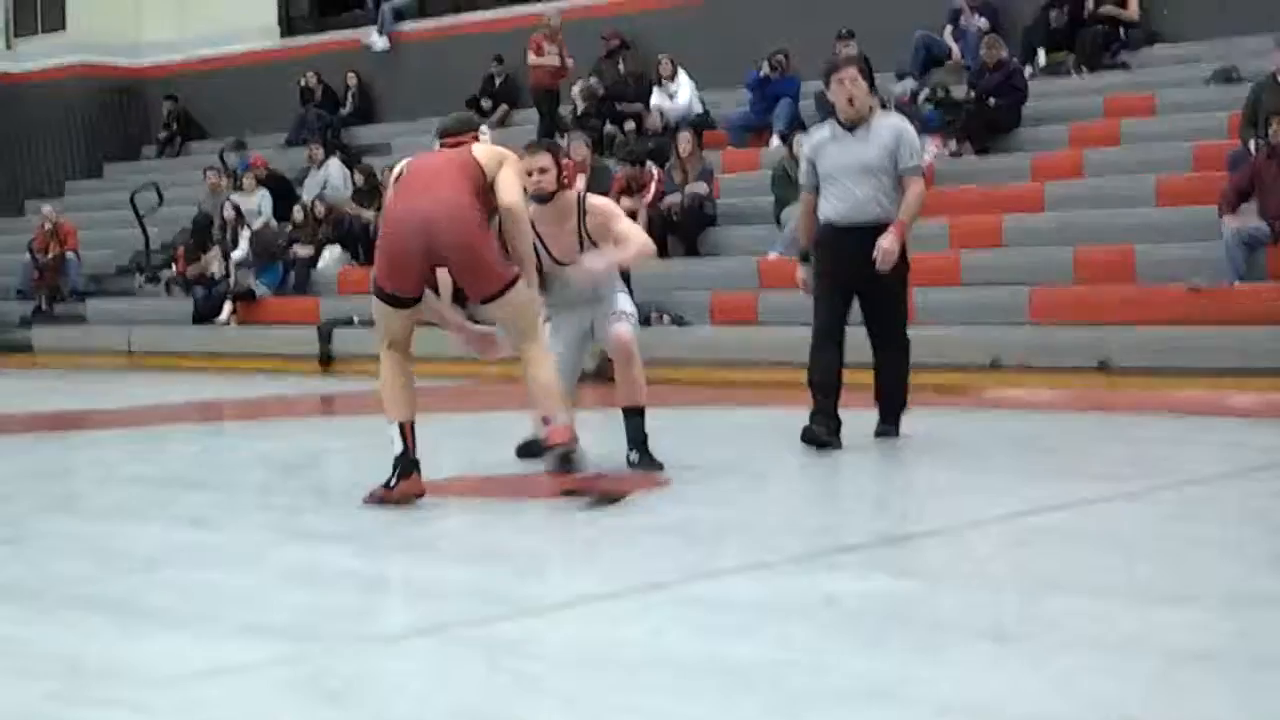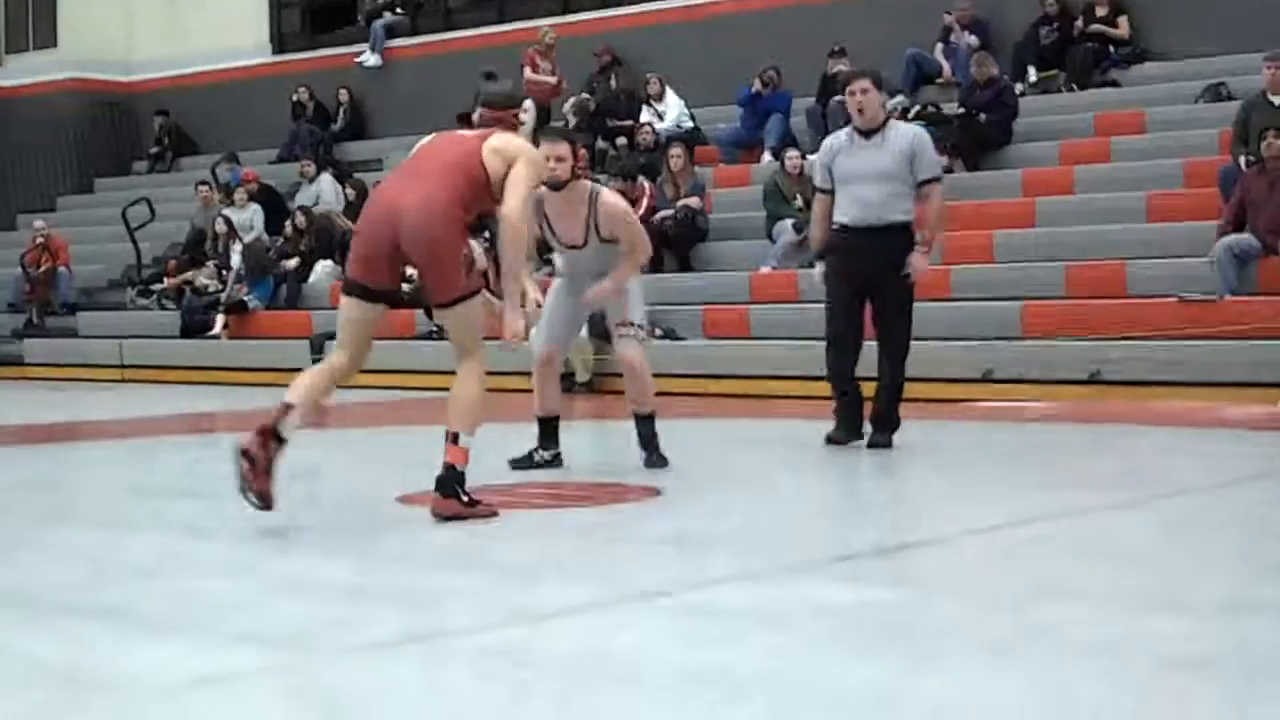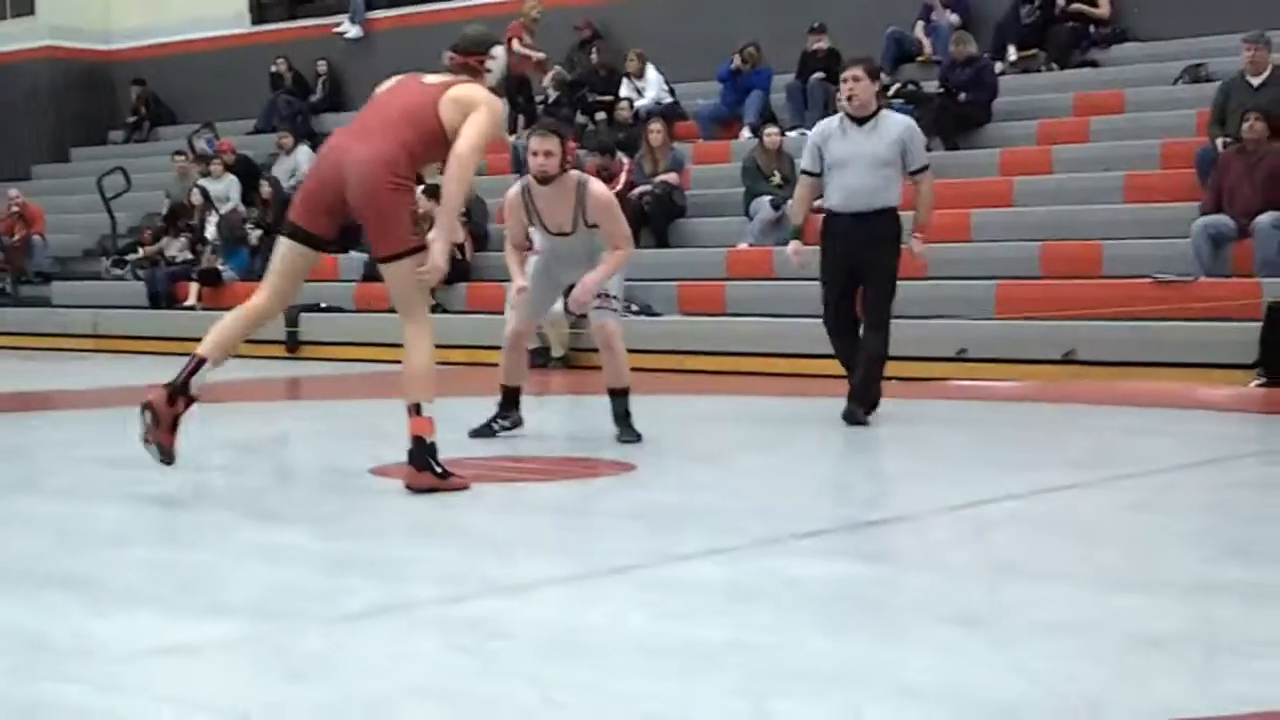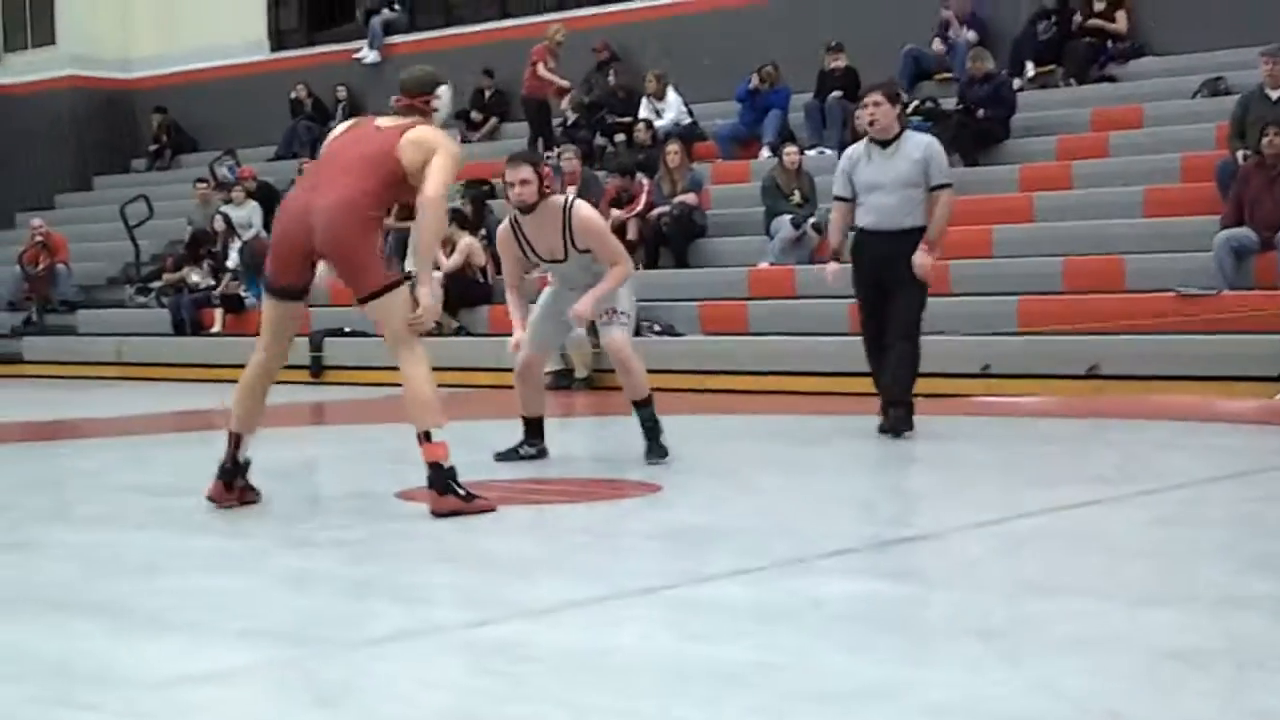
dt=0.3s
person 1, frame 1
left shoulder: (405, 167)
right shoulder: (498, 156)
right elbow: (512, 204)
left wrist: (461, 326)
right wrist: (531, 283)
left hip: (401, 228)
right hip: (460, 224)
left knee: (394, 351)
right knee: (531, 342)
left ankle: (405, 470)
right ankle: (564, 456)
person 1, frame 2
left shoulder: (433, 140)
right shoulder: (523, 151)
right elbow: (513, 216)
left wrist: (478, 302)
right wrist: (512, 306)
left hip: (379, 212)
right hip: (434, 221)
left knee: (345, 358)
right knee: (470, 357)
left ankle: (267, 440)
right ankle: (451, 488)
person 1, frame 3
left shoulder: (399, 81)
right shoulder: (488, 104)
right elbow: (464, 156)
right wrist: (442, 239)
left hip: (332, 161)
right hip: (380, 175)
left knee: (267, 298)
right knee: (416, 318)
left ankle: (174, 396)
right ankle: (423, 459)
person 1, frame 4
left shoulder: (350, 127)
right shoulder: (441, 143)
right elbow: (431, 199)
right wrist: (427, 281)
left hip: (295, 213)
right hip: (344, 223)
left knee: (271, 351)
right knee: (408, 352)
left ankle: (229, 476)
right ankle: (443, 483)
person 2, frame 1
left shoulder: (897, 130)
right shoulder: (815, 141)
left elbow: (915, 187)
right elbow: (808, 203)
left wrist: (895, 233)
right wrist: (804, 258)
left hip: (881, 244)
right hip: (833, 244)
left knee: (889, 336)
right knee: (826, 334)
left ankle: (890, 415)
right ankle: (824, 421)
person 2, frame 2
left shoulder: (913, 139)
right shoulder: (832, 146)
left elbow: (933, 197)
right elbow: (822, 203)
left wrist: (924, 248)
right wrist: (819, 254)
left hip: (894, 244)
right hip: (845, 245)
left knee: (893, 341)
right knee: (840, 336)
left ankle: (884, 424)
right ankle: (848, 419)
person 2, frame 3
left shoulder: (903, 127)
right shoulder: (823, 131)
left elbow: (923, 183)
right elbow: (806, 186)
left wrist: (919, 232)
right wrist: (796, 234)
left hip: (880, 229)
right hip: (837, 229)
left knee: (875, 319)
right knee: (836, 318)
left ankle: (862, 399)
right ankle: (865, 386)
person 2, frame 4
left shoulder: (926, 147)
right shoulder: (851, 156)
left elbow: (943, 201)
right elbow: (841, 211)
left wrist: (927, 248)
right wrist: (834, 256)
left hip: (909, 246)
right hip: (867, 248)
left knee: (904, 329)
right knee: (875, 333)
left ankle: (897, 407)
right ankle: (894, 408)
person 3, frame 1
left shoulder: (596, 210)
left elbow: (645, 246)
left wrist: (605, 261)
left hip: (607, 298)
right hip: (562, 311)
left knee: (623, 341)
left ankle: (636, 446)
person 3, frame 2
left shoulder: (608, 204)
right shoulder: (533, 207)
left elbow: (642, 250)
left wrist: (609, 286)
left hip: (618, 278)
right hip: (571, 280)
left knee: (630, 360)
right knee: (544, 356)
left ankle: (649, 443)
right ankle: (547, 447)
person 3, frame 3
left shoulder: (595, 193)
right shoulder: (516, 197)
left elbow: (624, 247)
right elbow: (514, 245)
left wrist: (591, 281)
right wrist: (518, 279)
left hip: (598, 260)
right hip: (549, 259)
left knee: (607, 333)
right knee: (514, 333)
left ankle: (623, 419)
right ankle: (508, 411)
person 3, frame 4
left shoulder: (580, 216)
right shoulder: (507, 233)
left elbow: (624, 265)
right elbow: (513, 286)
left wrist: (592, 299)
right wrist: (519, 329)
left hip: (607, 281)
right hip: (563, 286)
left knee: (618, 346)
right knee: (526, 363)
left ankle: (652, 430)
right ankle: (533, 440)
